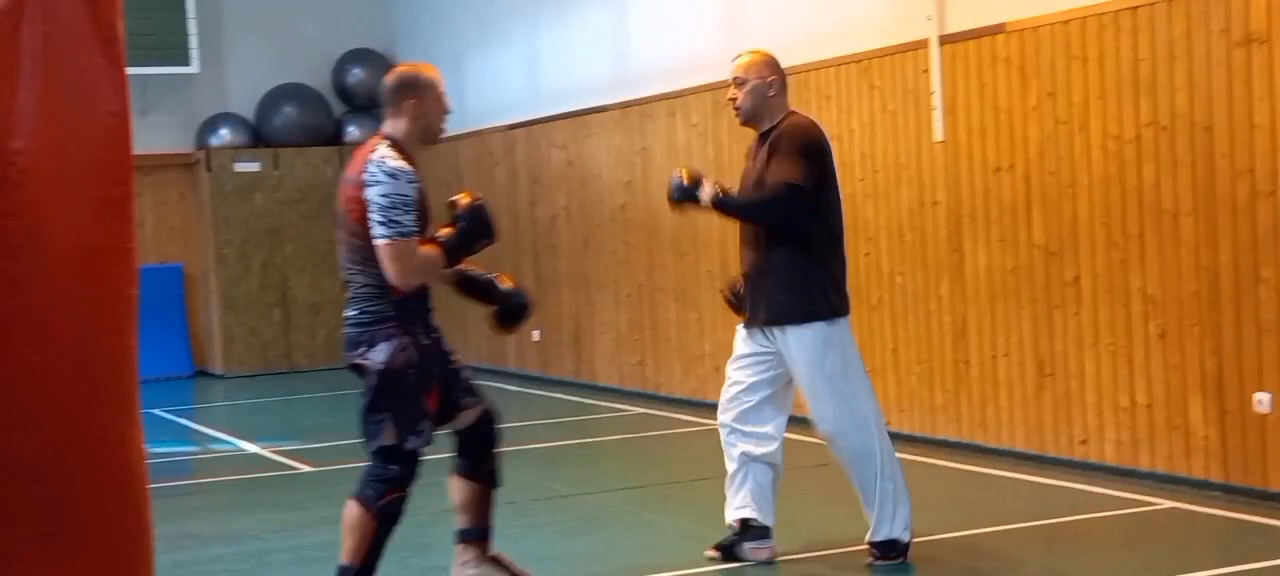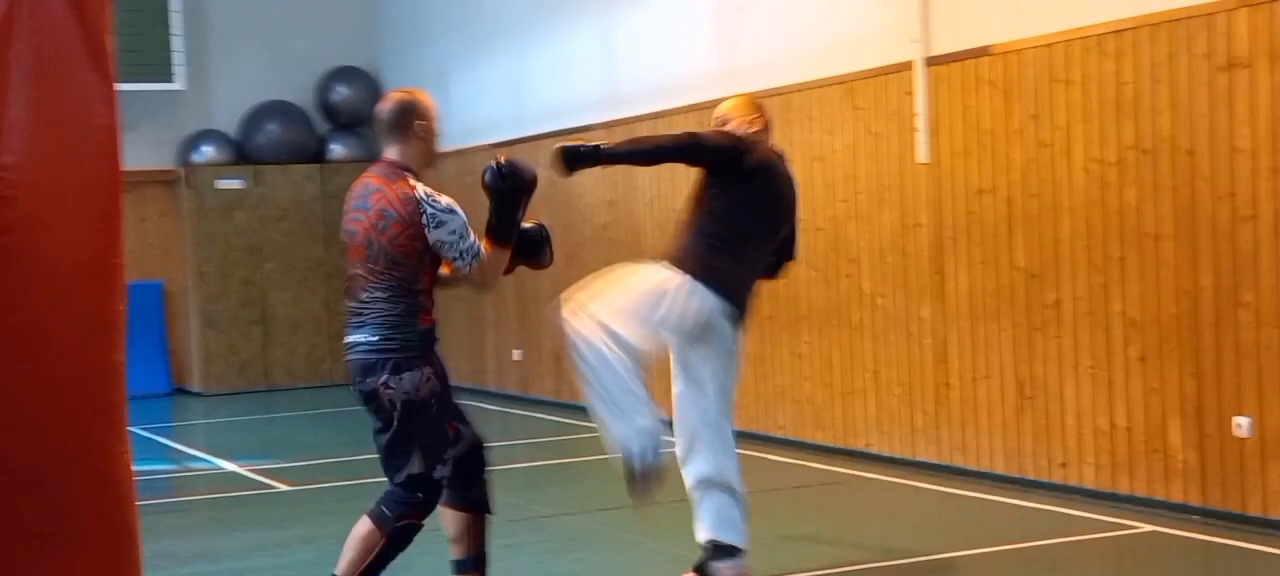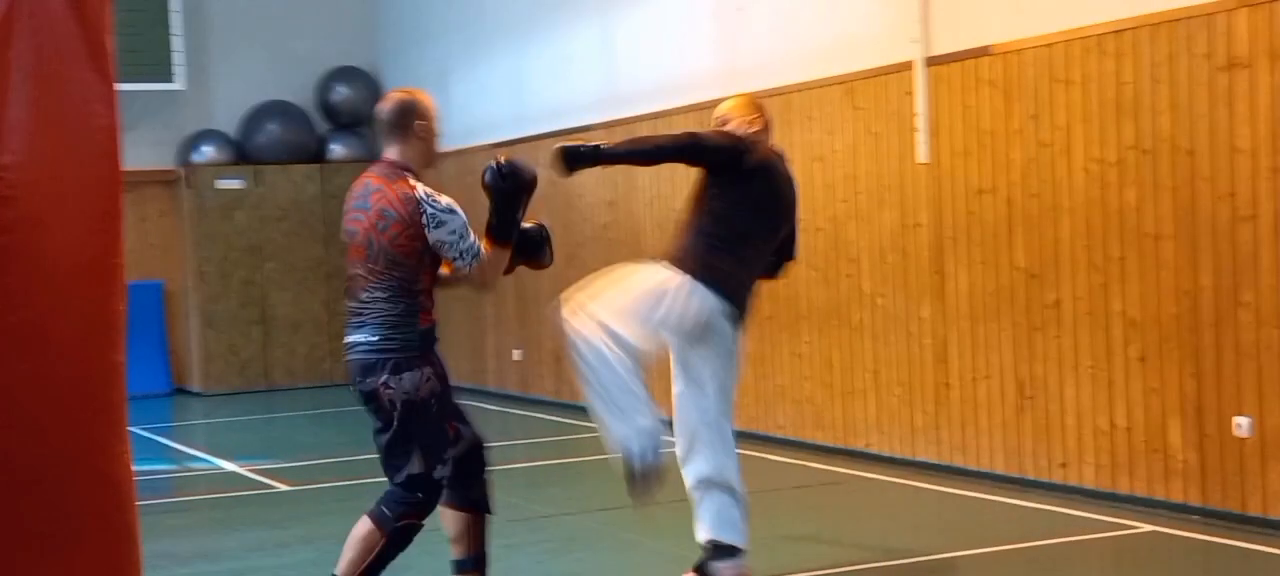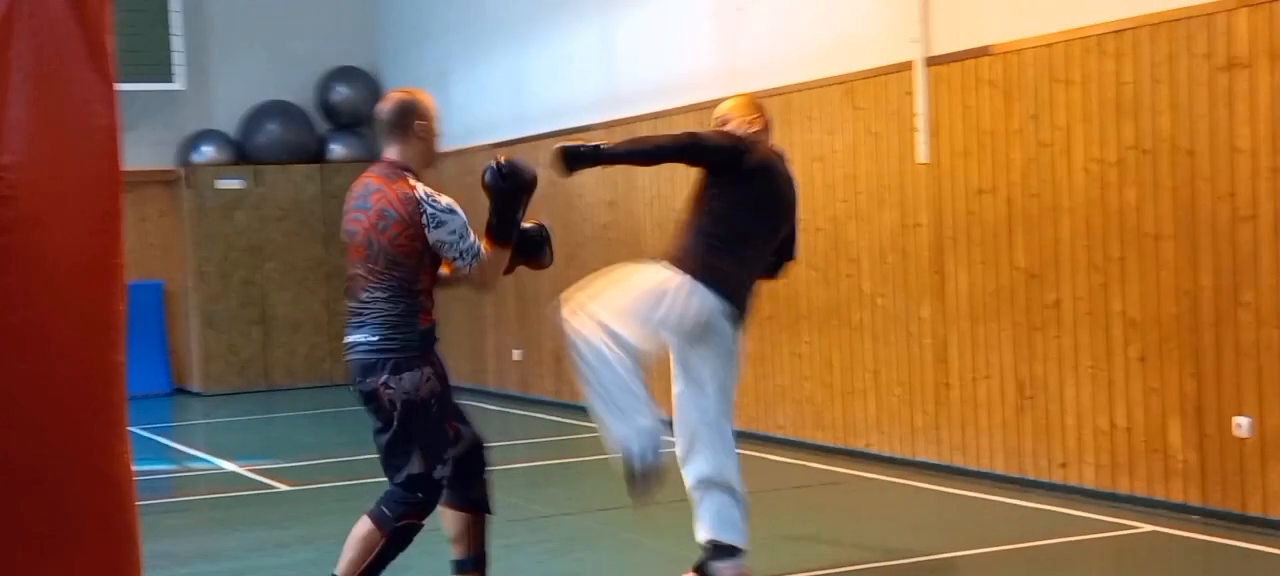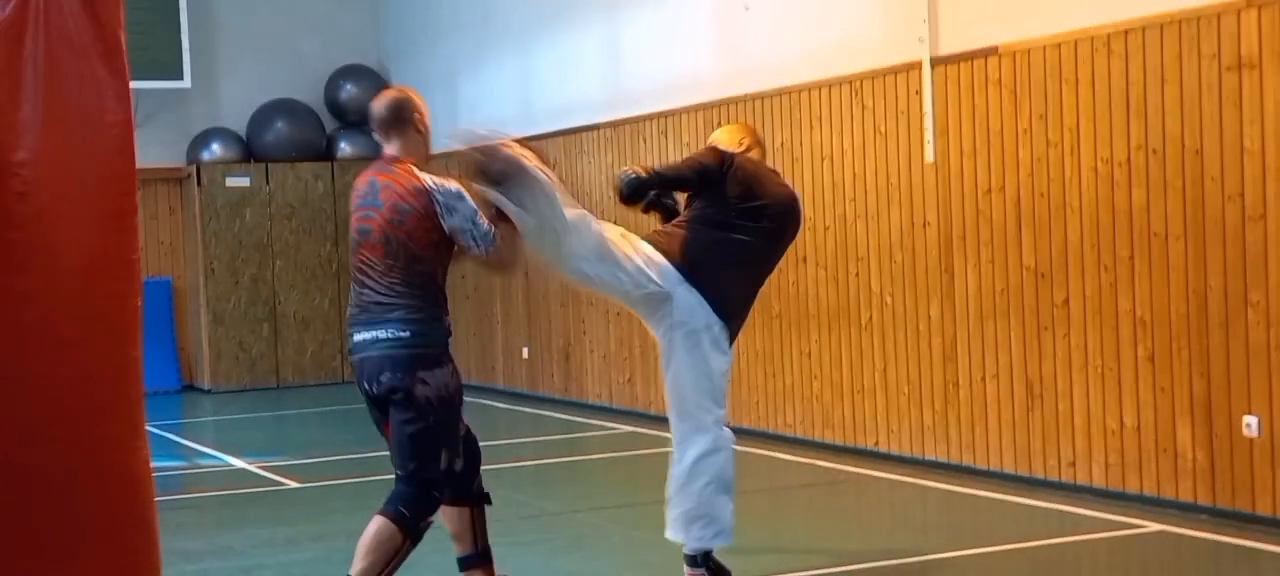
dt=0.7s
person 1, frame 1
left shoulder: (383, 162)
right shoulder: (390, 170)
right elbow: (403, 271)
left wrist: (474, 281)
right wrist: (460, 239)
left hip: (409, 330)
right hip: (387, 336)
left knee: (476, 424)
right knee: (394, 466)
person 1, frame 2
left shoulder: (362, 190)
right shoulder: (429, 204)
right elbow: (483, 274)
left wrist: (505, 250)
right wrist: (507, 213)
left hip: (371, 350)
right hip: (400, 360)
left knee: (463, 456)
right knee: (415, 490)
person 1, frame 3
left shoulder: (363, 190)
right shoulder: (429, 204)
right elbow: (483, 275)
left wrist: (504, 250)
right wrist: (507, 212)
left hip: (369, 350)
right hip: (401, 359)
left knee: (462, 457)
right knee: (414, 491)
person 1, frame 4
left shoulder: (362, 190)
right shoulder: (429, 204)
right elbow: (483, 275)
left wrist: (503, 251)
right wrist: (507, 212)
left hip: (368, 351)
right hip: (401, 358)
left knee: (461, 456)
right knee: (413, 490)
person 1, frame 5
left shoulder: (365, 186)
right shoulder: (438, 192)
right elbow: (500, 255)
left hip: (369, 349)
right hip: (413, 352)
left knee: (458, 457)
right knee: (419, 489)
person 2, frame 1
left shoulder: (798, 136)
right shoulder: (765, 143)
left elbow: (780, 207)
left wrist: (713, 196)
right wrist: (747, 279)
left hip: (807, 310)
right hip: (765, 312)
left knee: (846, 422)
right knee: (743, 416)
left ankle: (891, 532)
right ankle: (753, 529)
person 2, frame 2
left shoulder: (741, 154)
right shoulder: (781, 184)
left elbow: (671, 147)
right elbow: (774, 261)
left wrist: (591, 153)
left hip: (691, 287)
right hip: (723, 310)
left knee: (588, 314)
right knee: (706, 430)
left ankle: (640, 444)
person 2, frame 3
left shoulder: (738, 153)
right shoulder: (782, 184)
left elbow: (670, 147)
right elbow: (775, 260)
left wrist: (591, 153)
left hip: (689, 287)
right hip: (725, 308)
left knee: (588, 315)
right knee: (706, 427)
left ankle: (640, 445)
person 2, frame 4
left shoulder: (738, 152)
right shoulder: (782, 183)
left elbow: (668, 147)
right elbow: (773, 262)
left wrist: (592, 152)
left hip: (688, 286)
right hip: (725, 309)
left knee: (588, 314)
right knee: (707, 425)
left ankle: (640, 444)
person 2, frame 5
left shoulder: (723, 165)
right shoulder: (788, 206)
left elbow: (640, 184)
left wrist: (637, 180)
left hip: (660, 269)
right hip: (710, 316)
left knee: (571, 232)
right knee: (702, 429)
